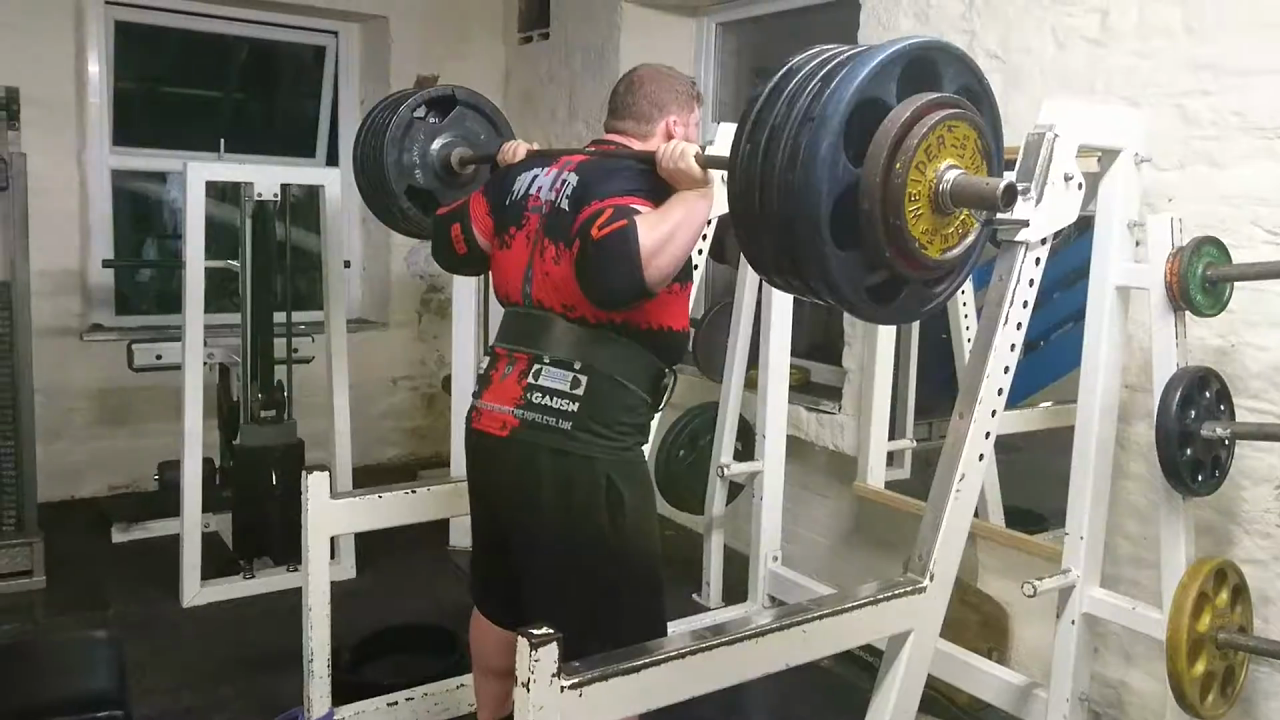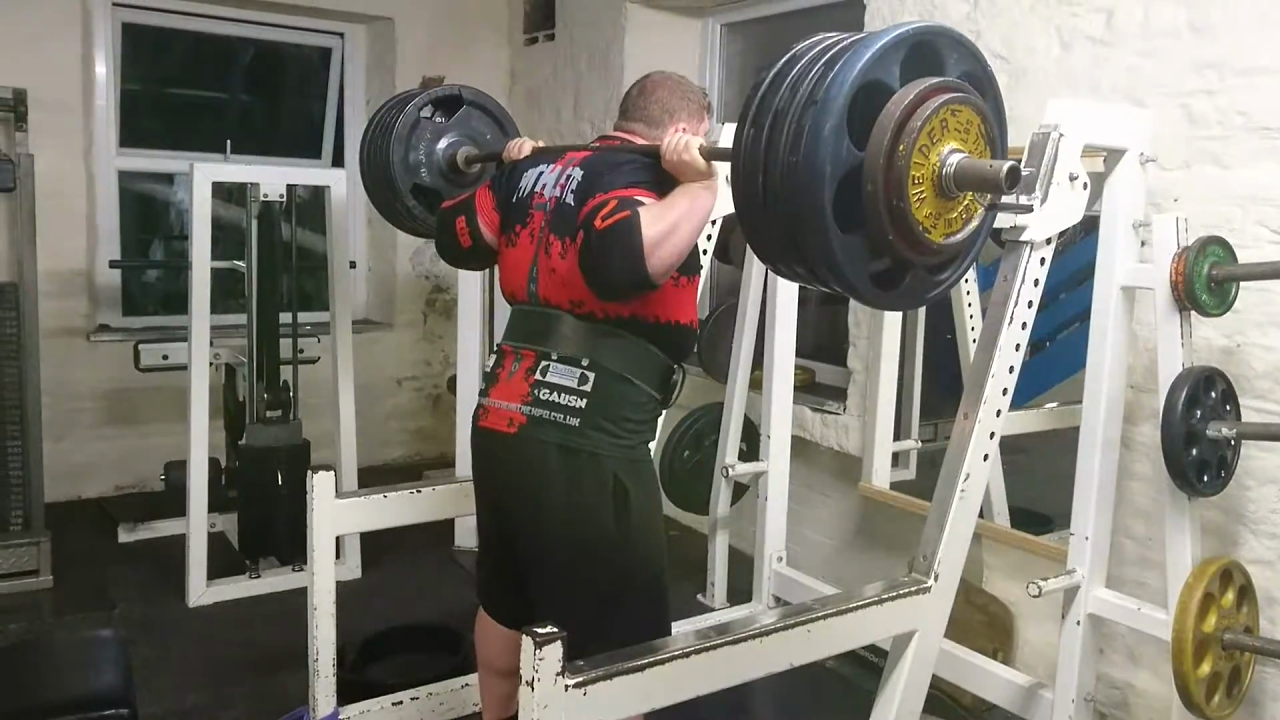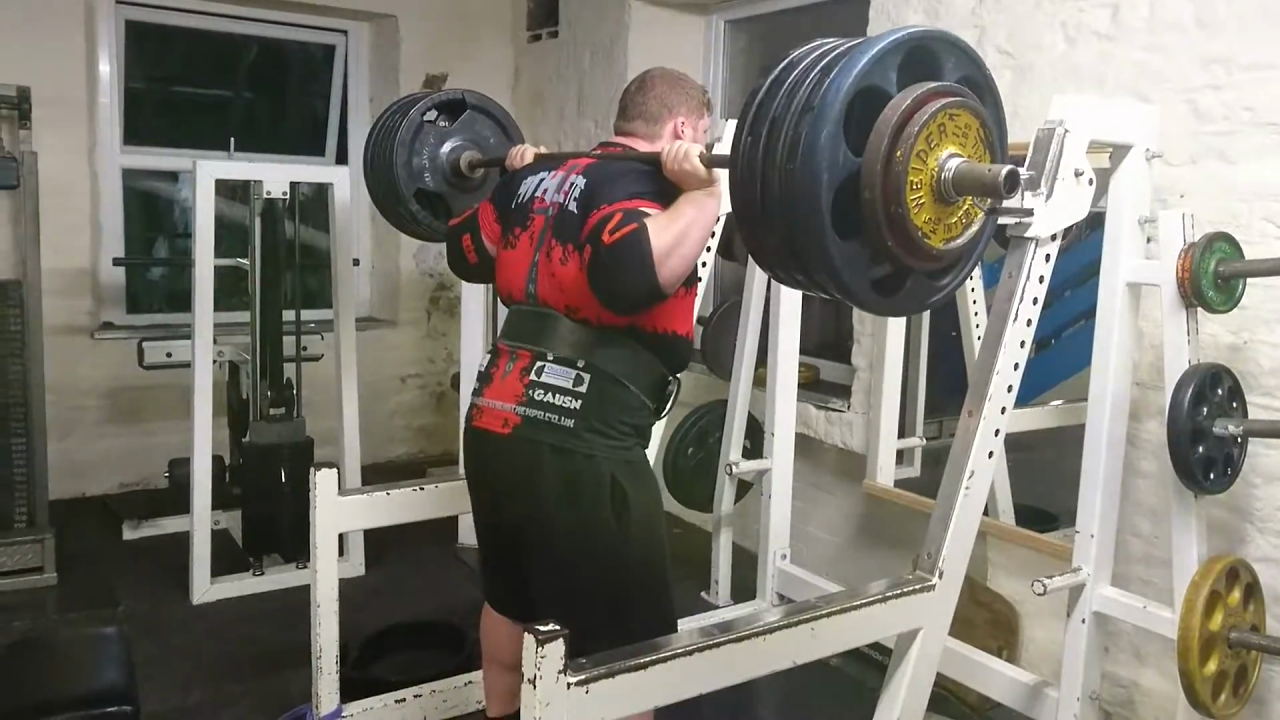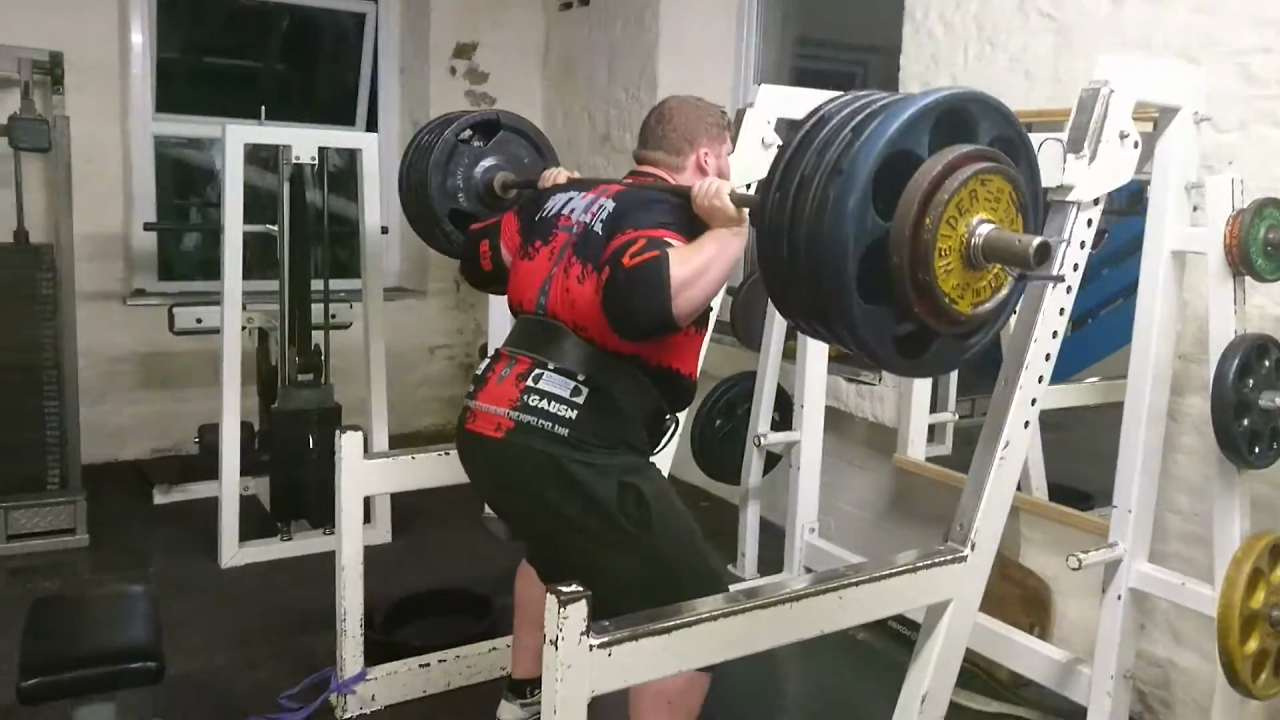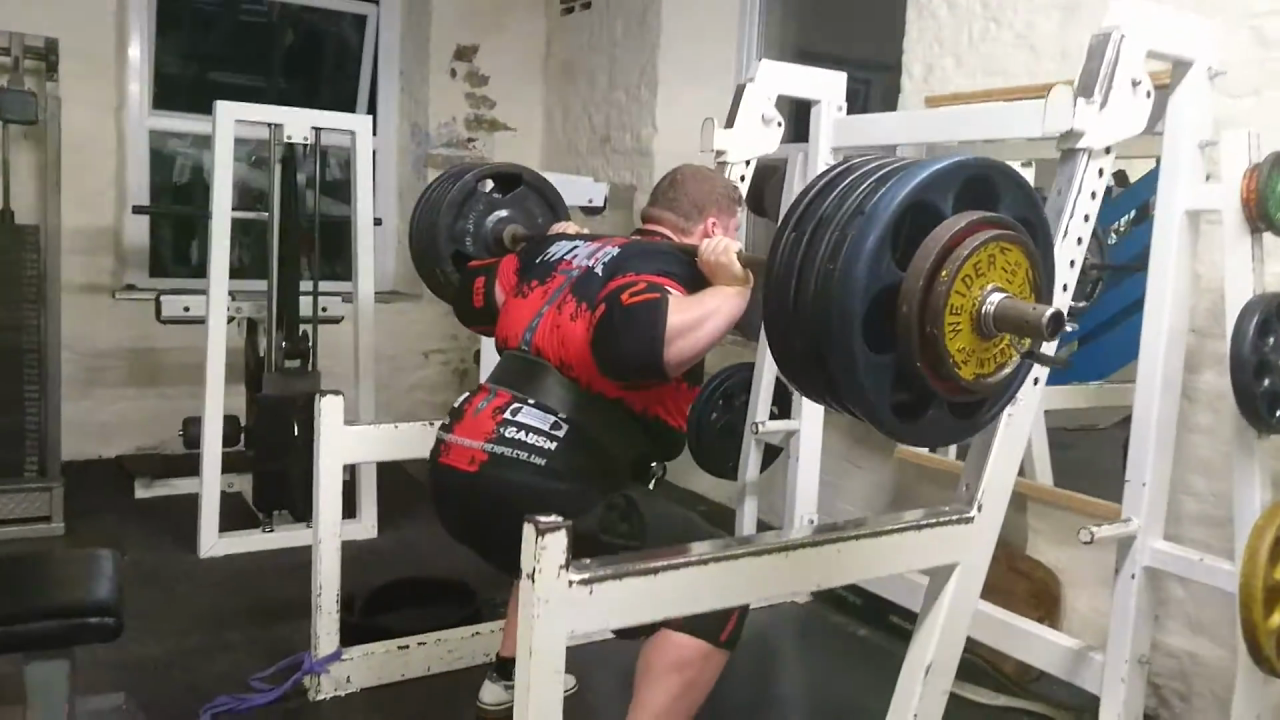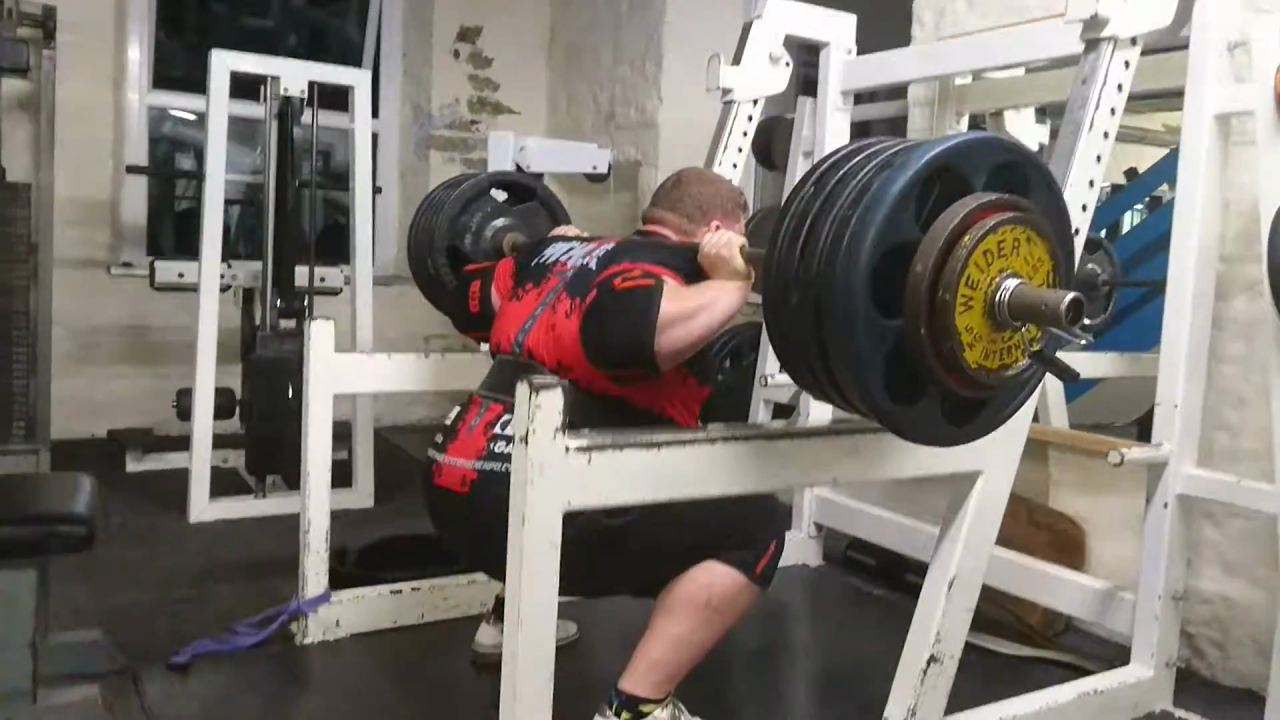
dt=0.5s
person 1, frame 1
left shoulder: (532, 175)
right shoulder: (631, 183)
left elbow: (453, 242)
right elbow: (621, 271)
right wrist: (695, 192)
left hip: (497, 426)
right hip: (577, 450)
left knee: (501, 602)
right knee: (610, 648)
person 1, frame 2
left shoulder: (540, 171)
right shoulder: (638, 177)
left elbow: (455, 236)
right elbow: (623, 260)
right wrist: (699, 183)
left hip: (503, 423)
right hip: (582, 448)
left knee: (507, 600)
right knee: (613, 645)
person 1, frame 3
left shoulder: (539, 179)
right shoulder: (639, 185)
left elbow: (465, 251)
right elbow: (632, 276)
right wrist: (702, 192)
left hip: (495, 424)
right hip: (576, 446)
left knee: (512, 595)
right knee: (626, 648)
person 1, frame 4
left shoulder: (566, 198)
right shoulder: (666, 216)
left elbow: (479, 260)
right elbow: (645, 302)
right wrist: (728, 230)
left hip: (491, 427)
right hip: (570, 450)
left knee: (559, 546)
person 1, frame 5
left shoulder: (566, 249)
right shoulder: (670, 271)
left elbow: (473, 300)
right elbow: (635, 346)
right wrist: (732, 289)
left hip: (461, 471)
right hip: (529, 484)
left knee: (570, 529)
person 1, frame 6
left shoulder: (561, 250)
right shoulder: (669, 269)
left elbow: (471, 304)
right elbow: (626, 332)
right wrist: (731, 283)
left hip: (460, 488)
right knee: (754, 525)
